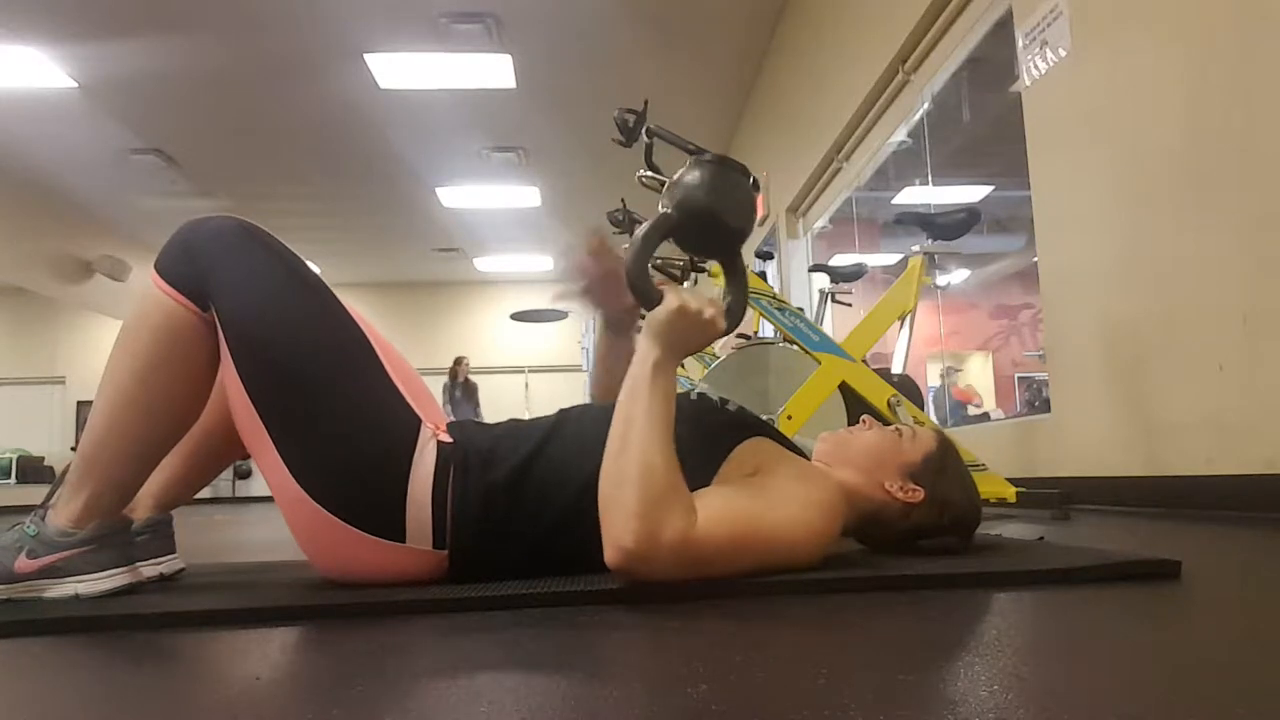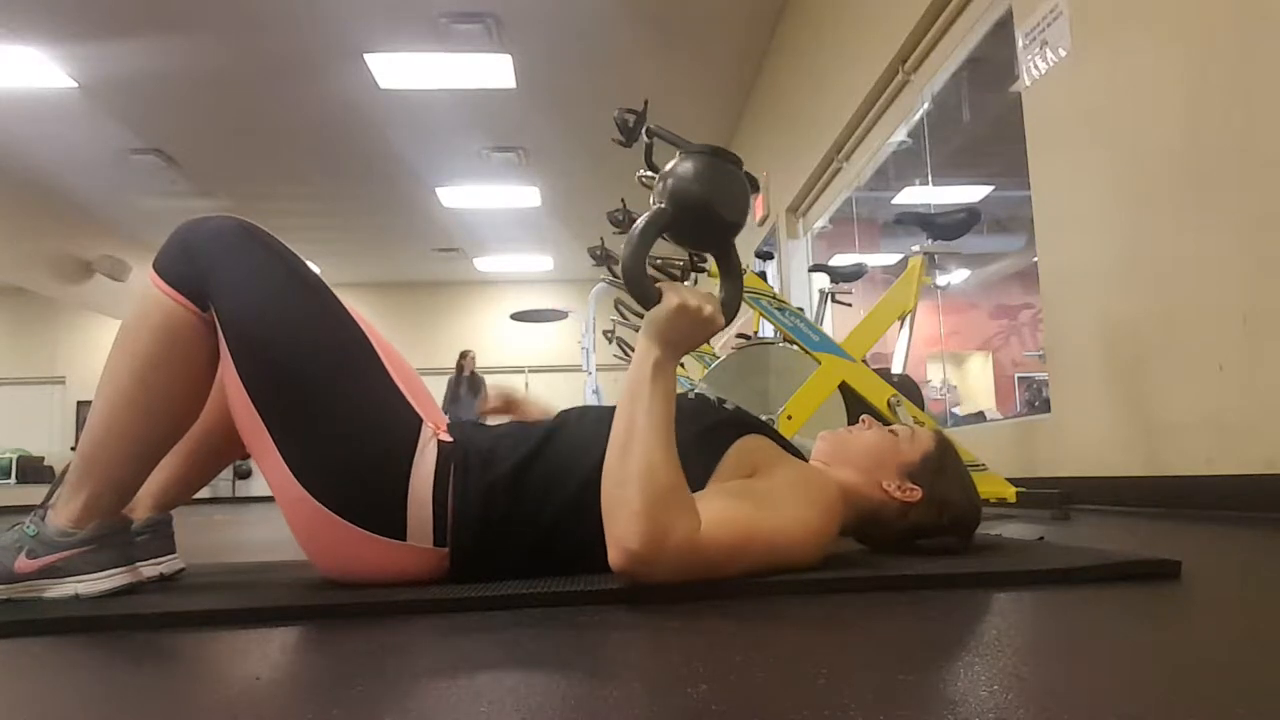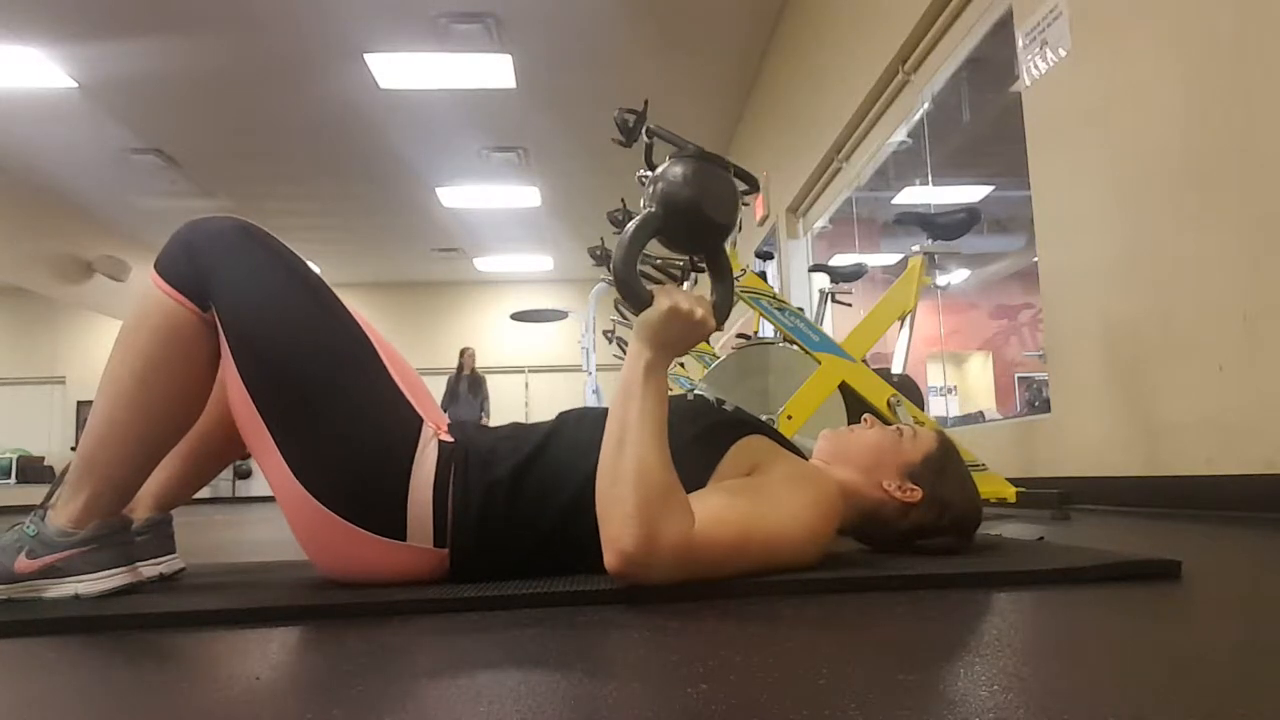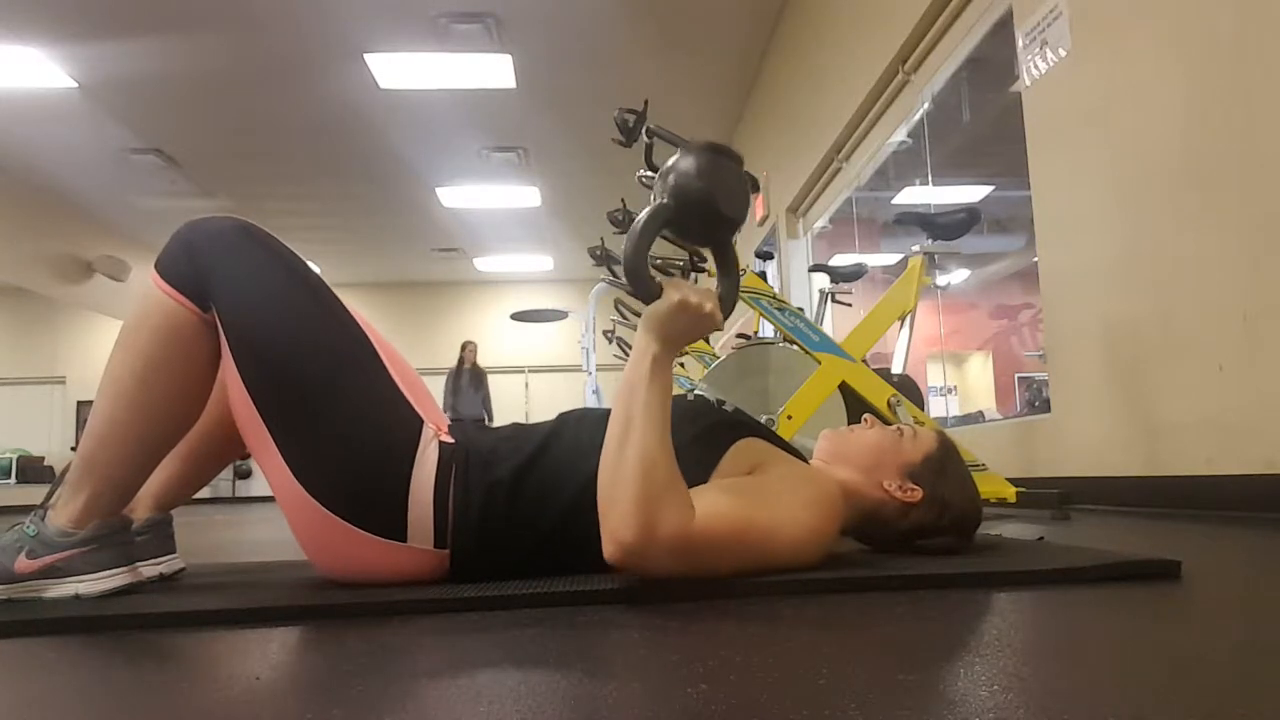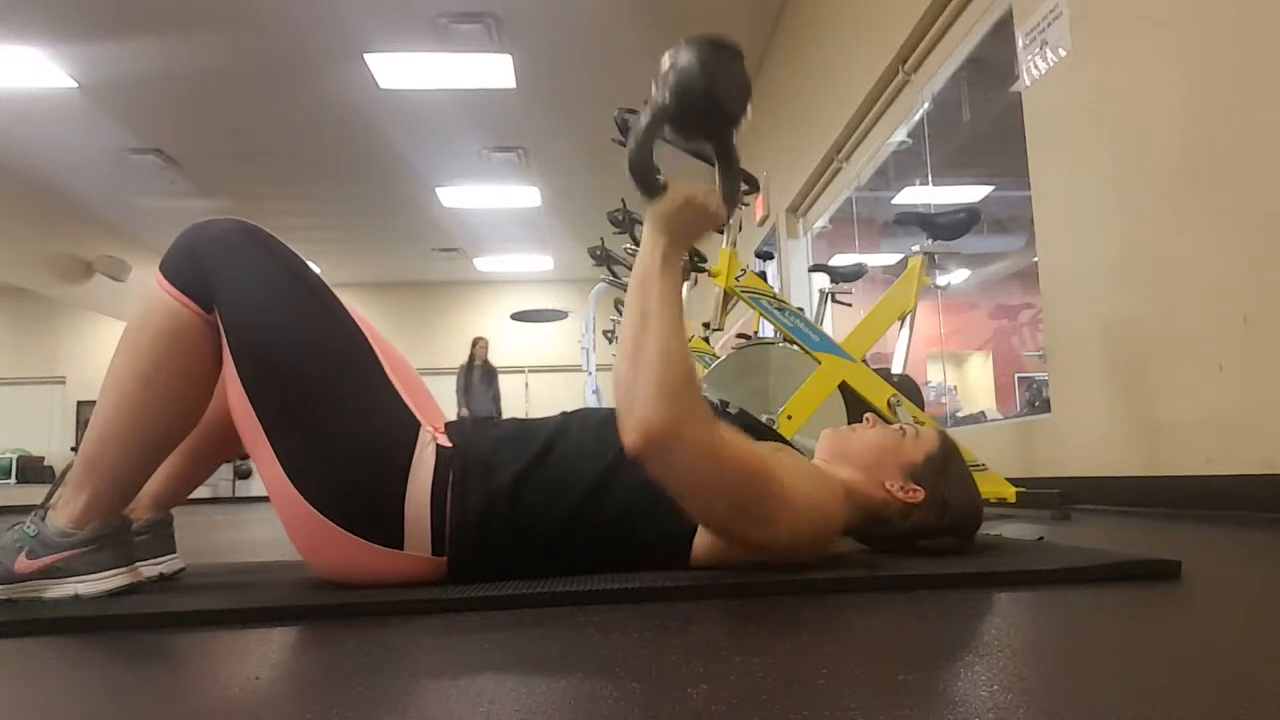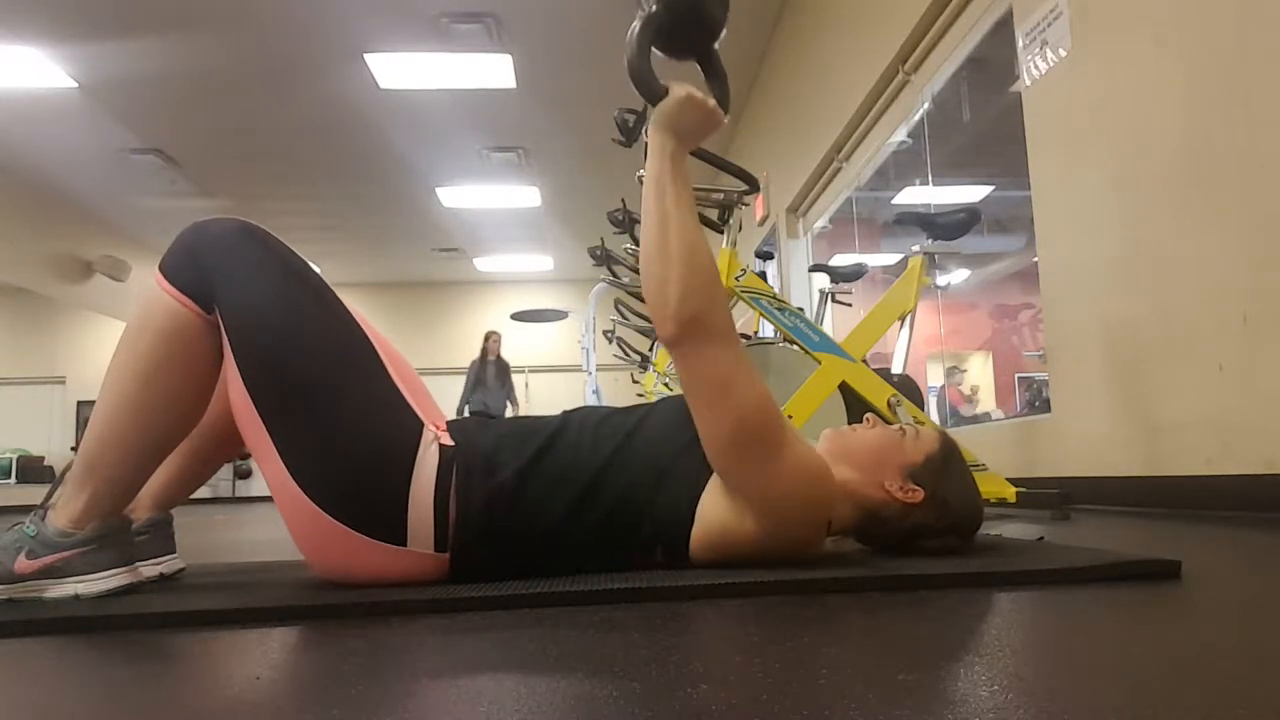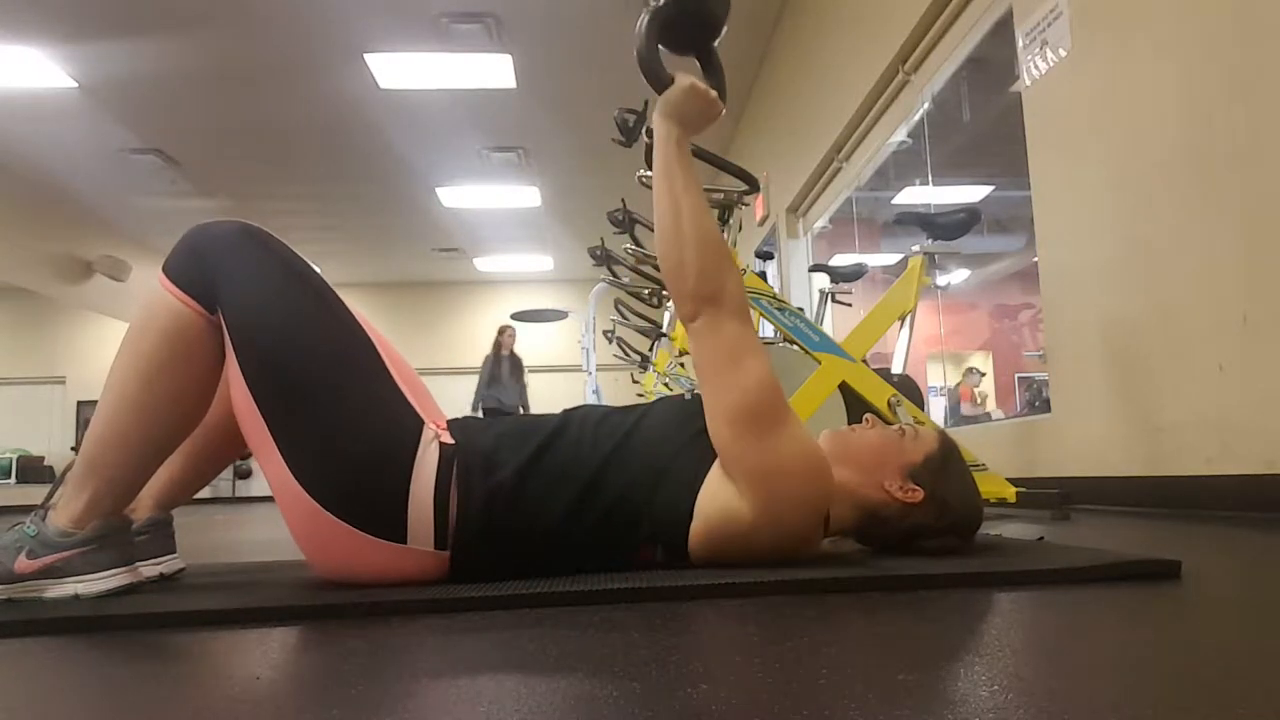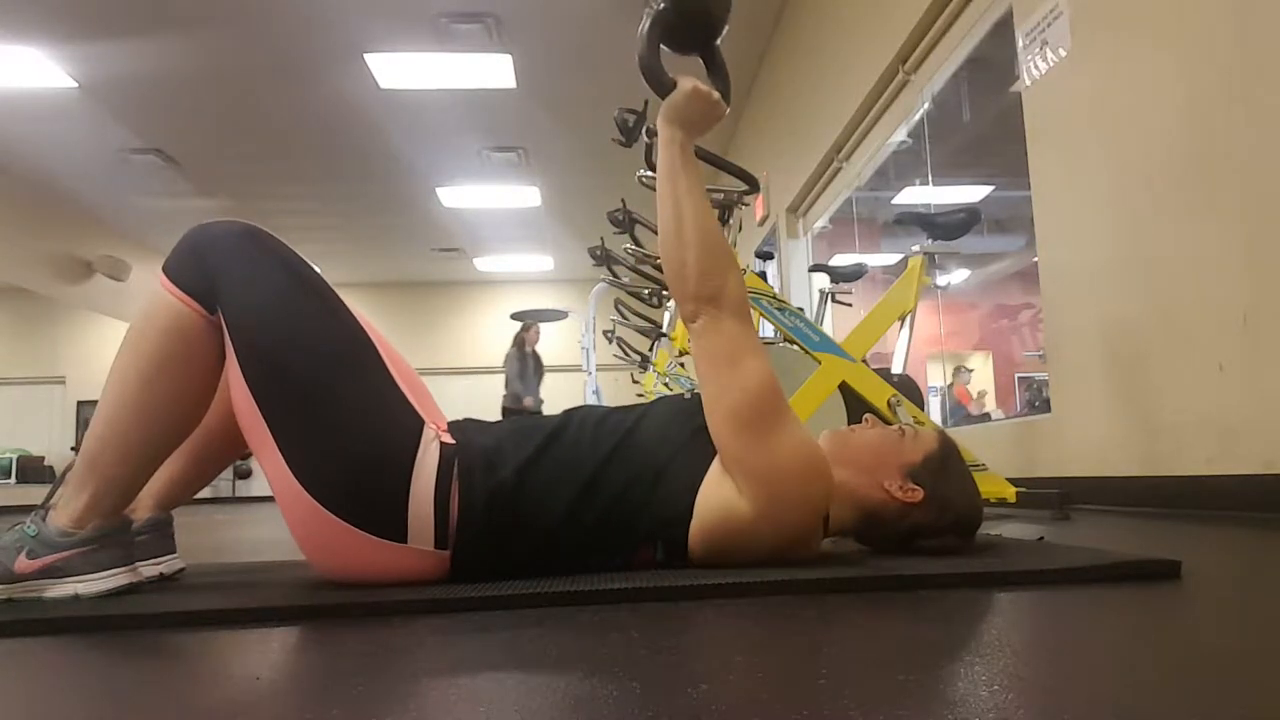
dt=0.3s
person 1, frame 1
left shoulder: (806, 507)
right shoulder: (784, 475)
left elbow: (636, 542)
left wrist: (657, 356)
right wrist: (620, 319)
left hip: (407, 505)
right hip: (439, 476)
left knee: (214, 251)
right knee: (250, 339)
right ankle: (124, 526)
person 1, frame 2
left shoulder: (805, 507)
right shoulder: (786, 477)
left elbow: (640, 544)
left wrist: (653, 355)
right wrist: (555, 424)
left hip: (411, 507)
right hip: (441, 473)
left knee: (213, 252)
right knee: (251, 335)
right ankle: (125, 523)
person 1, frame 3
left shoulder: (802, 505)
right shoulder: (784, 478)
left elbow: (634, 547)
left wrist: (645, 355)
left hip: (409, 504)
right hip: (440, 479)
left knee: (213, 252)
right knee: (252, 341)
right ankle: (126, 523)
person 1, frame 4
left shoulder: (803, 509)
right shoulder: (789, 481)
left elbow: (632, 535)
left wrist: (653, 348)
right wrist: (663, 343)
left hip: (409, 507)
right hip: (442, 477)
left knee: (214, 253)
right knee: (251, 339)
right ankle: (126, 523)
person 1, frame 5
left shoulder: (799, 515)
right shoulder: (786, 491)
left elbow: (652, 426)
right elbow: (666, 422)
left wrist: (664, 244)
right wrist: (670, 253)
left hip: (410, 507)
right hip: (442, 477)
left knee: (219, 251)
right knee: (248, 342)
right ankle: (122, 525)
person 1, frame 6
left shoulder: (792, 500)
right shoulder: (779, 494)
left elbow: (686, 324)
right elbow: (695, 323)
left wrist: (668, 153)
right wrist: (672, 166)
left hip: (408, 506)
right hip: (442, 478)
left knee: (219, 254)
right knee: (250, 331)
right ankle: (121, 524)
person 1, frame 7
left shoulder: (789, 490)
right shoulder: (780, 492)
left elbow: (710, 308)
right elbow: (713, 319)
left wrist: (672, 138)
left hip: (406, 508)
right hip: (437, 487)
left knee: (222, 257)
right knee: (249, 334)
right ankle: (126, 524)
person 1, frame 8
left shoulder: (789, 491)
right shoulder: (780, 495)
left elbow: (711, 304)
right elbow: (716, 314)
left wrist: (676, 140)
left hip: (409, 506)
right hip: (444, 482)
left knee: (222, 257)
right knee: (253, 335)
right ankle: (126, 523)
